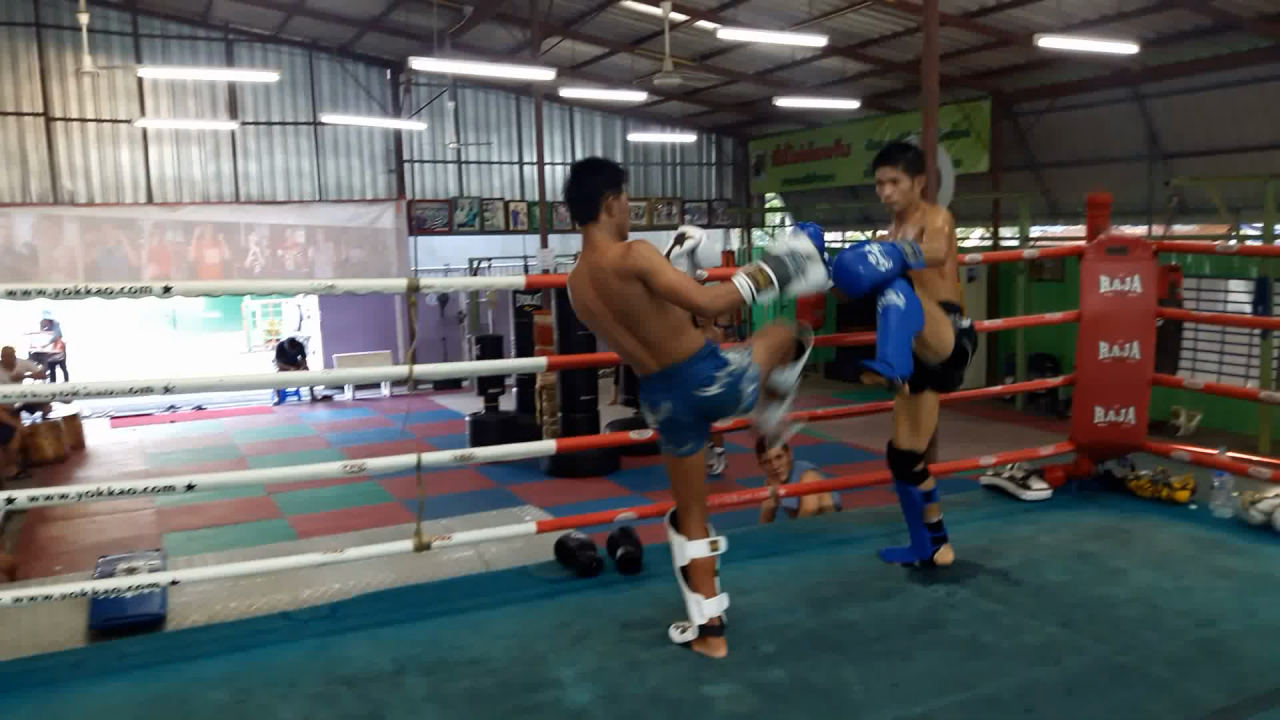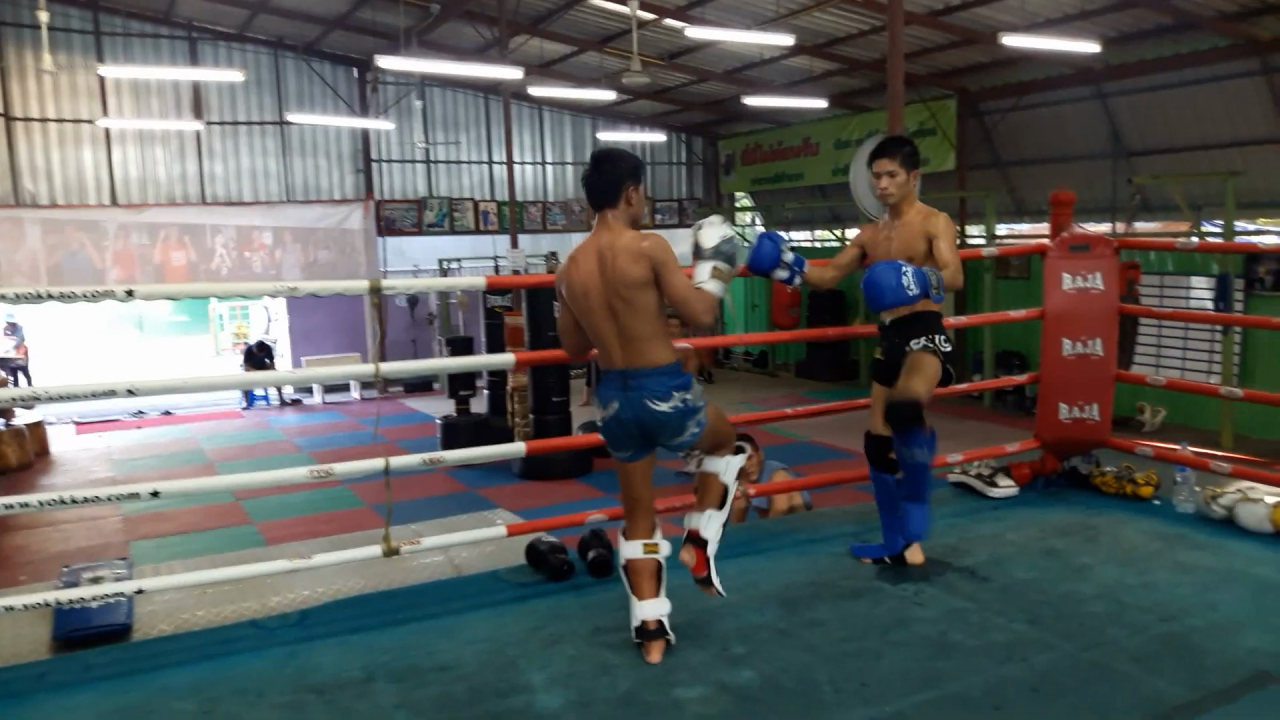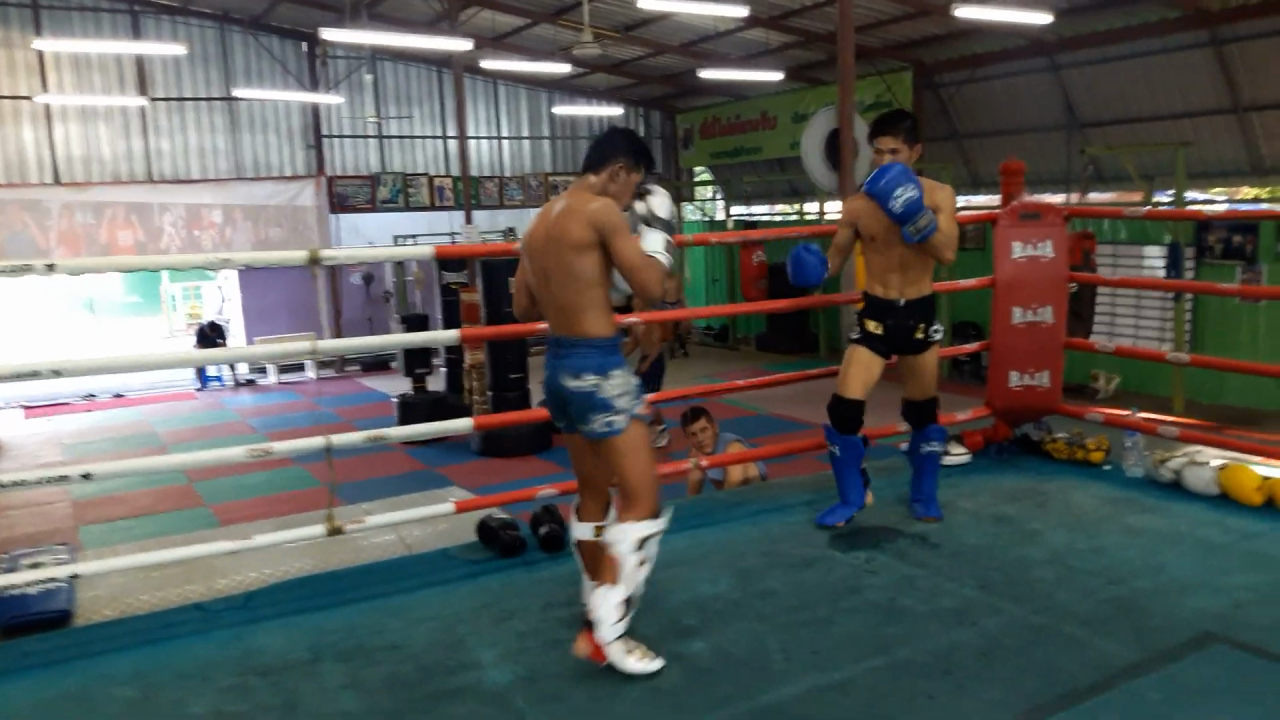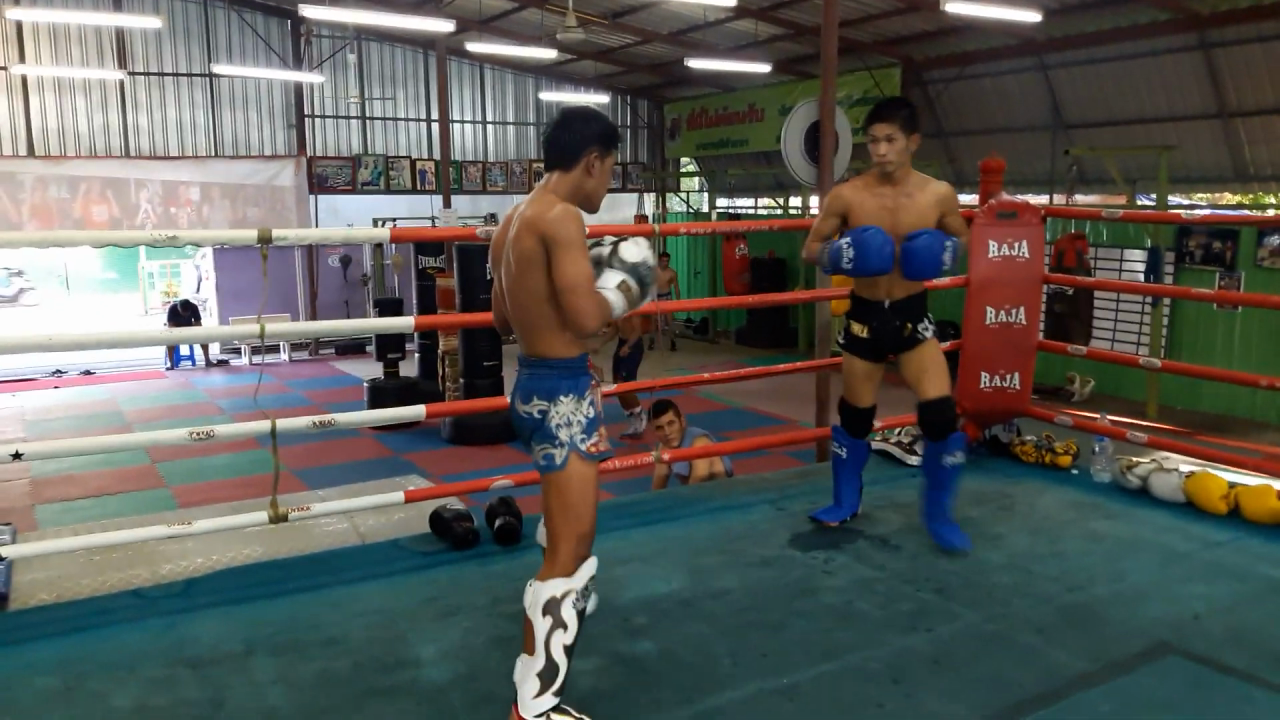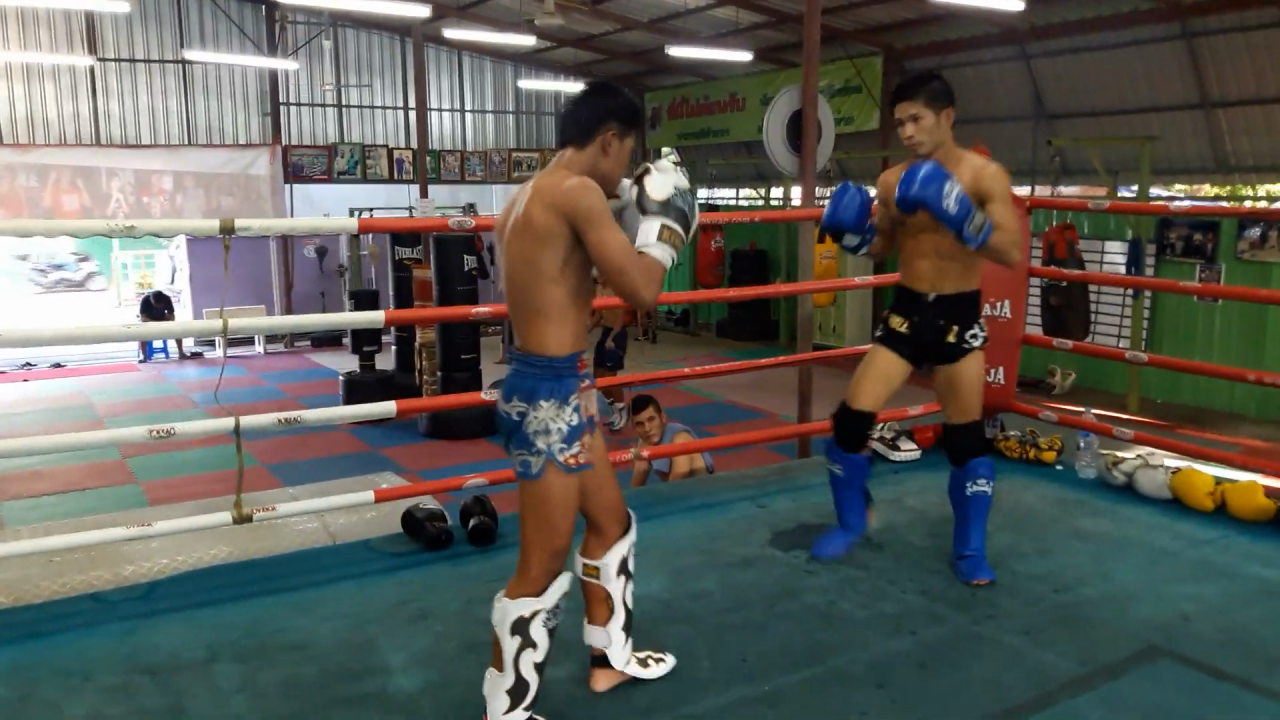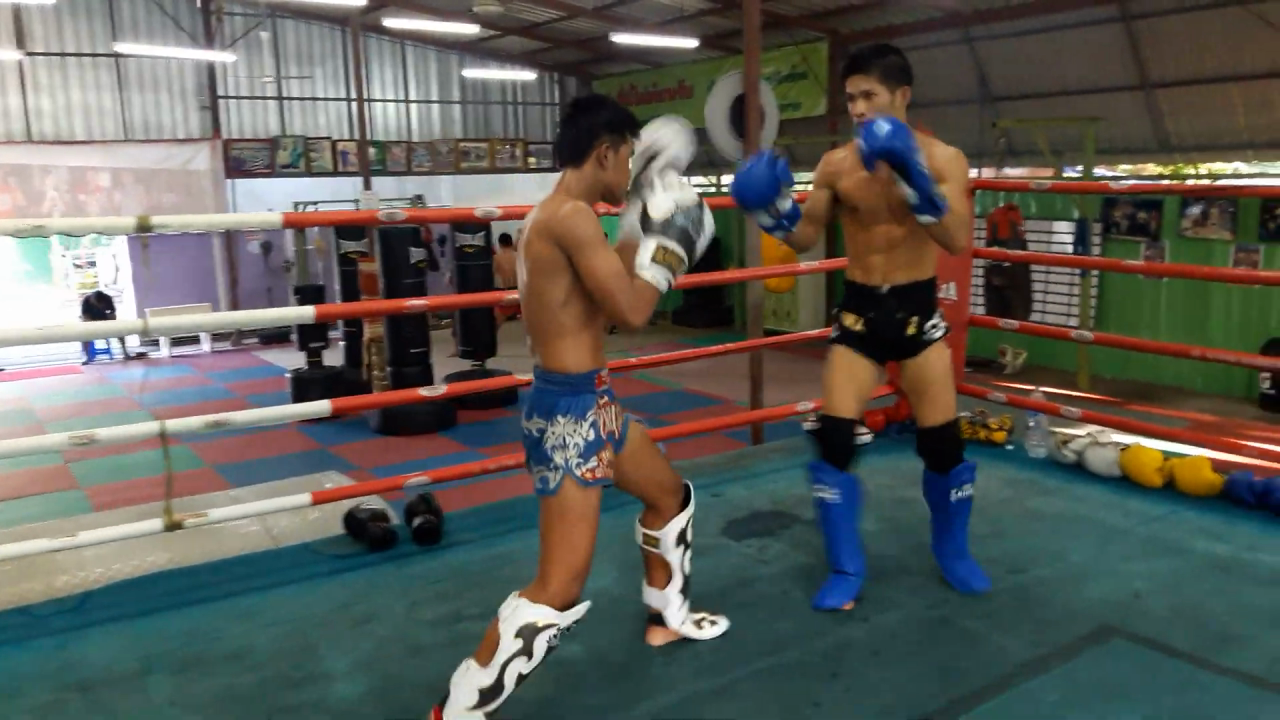
dt=0.4s
person 1, frame 1
left shoulder: (576, 285)
right shoulder: (631, 255)
right elbow: (706, 304)
left wrist: (677, 261)
right wrist: (767, 272)
left hip: (662, 398)
right hip: (711, 375)
left knee: (689, 515)
right knee: (788, 335)
left ankle: (708, 629)
right ankle: (771, 411)
person 1, frame 2
left shoulder: (569, 267)
right shoulder: (649, 247)
left elbow: (573, 346)
right elbow: (701, 315)
right wrist: (713, 261)
left hip: (613, 398)
right hip: (665, 391)
left knee: (638, 516)
right knee: (724, 445)
left ankle: (651, 630)
right ankle: (699, 545)
person 1, frame 3
left shoulder: (542, 222)
right shoulder: (601, 211)
left elbow: (524, 307)
right elbow: (650, 287)
right wrist: (655, 225)
left hip: (559, 366)
right hip: (598, 369)
left knee: (594, 494)
right knee: (643, 506)
left ankle: (600, 598)
right ankle: (604, 632)
person 1, frame 4
left shoulder: (514, 218)
right shoulder: (560, 217)
right elbow: (586, 320)
right wrist: (624, 280)
left hip: (533, 383)
right hip: (562, 390)
left knee: (573, 504)
right knee: (571, 552)
left ankle: (556, 607)
person 1, frame 5
left shoulder: (525, 200)
right shoulder: (577, 192)
right elbow: (641, 291)
left wrist: (626, 211)
right wrist: (665, 221)
left hip: (556, 387)
right hip: (549, 395)
left knee: (611, 524)
right knee: (541, 570)
left ankle: (610, 655)
person 1, frame 6
left shoulder: (562, 215)
right shoulder: (569, 216)
left elbow: (617, 263)
right elbow: (634, 309)
left wrist: (657, 173)
right wrist: (672, 232)
left hip: (590, 402)
right hip: (568, 411)
left knee: (672, 497)
right knee: (559, 590)
left ankle: (667, 615)
person 2, frame 1
left shoulder: (935, 217)
right shoulder: (890, 236)
left elbow: (936, 253)
right elbow: (858, 284)
left wrist: (893, 255)
right wrist: (823, 267)
left hip: (950, 337)
right hip: (921, 354)
left knee: (896, 289)
right knee: (904, 455)
left ankle: (889, 364)
right ankle: (929, 545)
person 2, frame 2
left shoulder: (934, 221)
right shoulder: (871, 233)
left elbow: (954, 277)
right elbow: (828, 275)
left wrist: (921, 280)
right wrist: (788, 267)
left hip: (925, 337)
right hip: (888, 341)
left knee: (905, 412)
right knee: (879, 447)
left ankle: (914, 499)
right ankle: (898, 541)
person 2, frame 3
left shoulder: (938, 195)
right shoulder: (858, 205)
left elbow: (947, 254)
right elbow: (836, 257)
left wrist: (914, 211)
right wrist: (812, 266)
left hip: (920, 315)
right hip: (874, 317)
left knee: (923, 410)
right knee: (844, 408)
left ankle: (924, 495)
right ankle: (850, 497)
person 2, frame 4
left shoulder: (939, 195)
right shoulder: (845, 196)
left elbow: (961, 240)
right elbow: (810, 250)
left wrist: (947, 252)
right wrist: (840, 255)
left hip: (912, 316)
right hip: (863, 316)
left knee: (940, 417)
right knee: (854, 417)
left ankle: (939, 512)
right ankle: (844, 502)
person 2, frame 5
left shoulder: (986, 175)
right shoulder: (892, 182)
left elbow: (1015, 253)
left wrist: (960, 215)
right wrist: (855, 231)
left hip: (959, 316)
right hip: (905, 314)
left knee: (966, 440)
right knee: (851, 421)
left ankle: (970, 551)
right ankle: (850, 520)
person 2, frame 6
left shoulder: (941, 159)
right shoulder: (837, 162)
left elbow: (955, 236)
right elbow: (799, 236)
left wrist: (913, 173)
right wrist: (773, 205)
left hip: (915, 311)
right hip: (856, 307)
left knee: (944, 441)
right knee: (835, 439)
left ankle: (953, 552)
right ankle: (846, 570)
